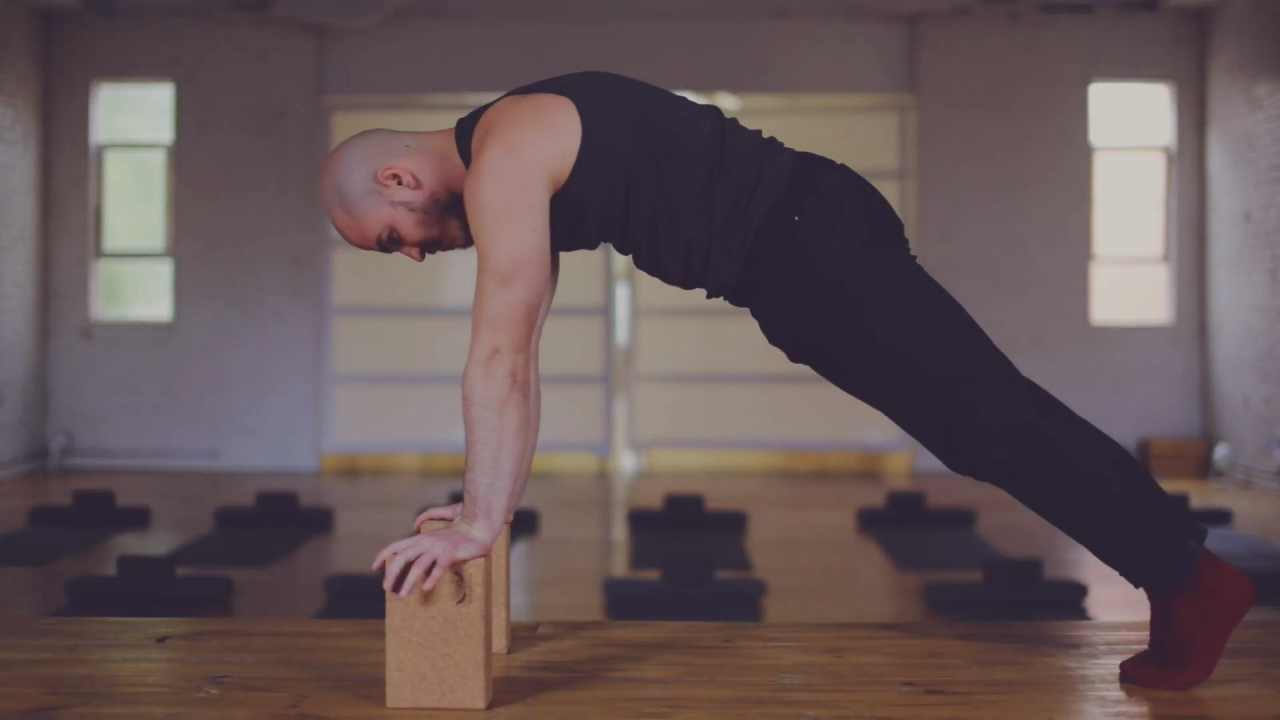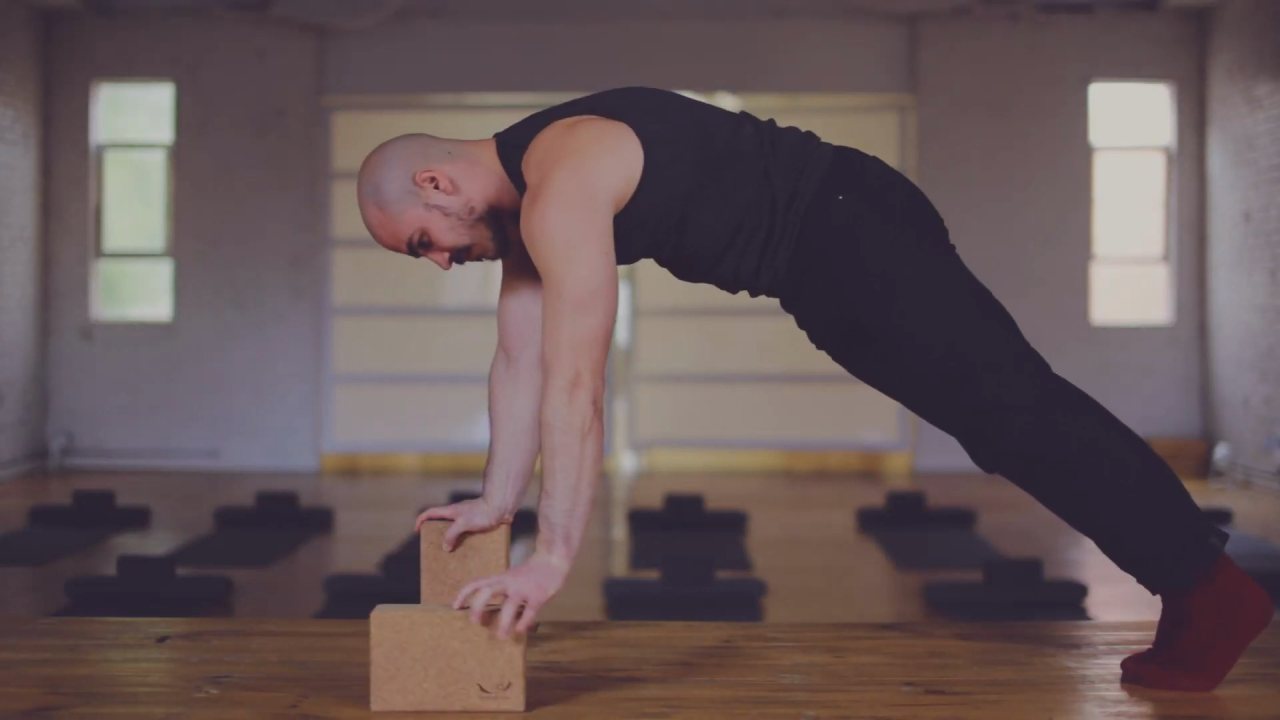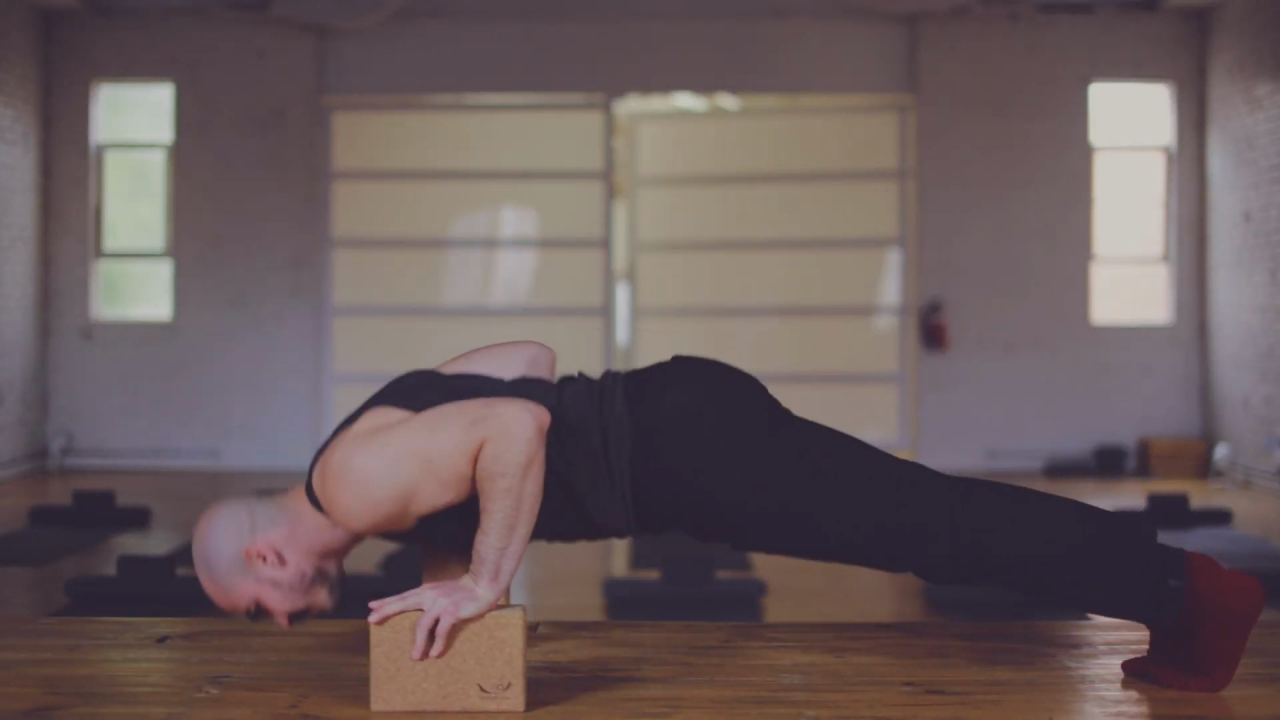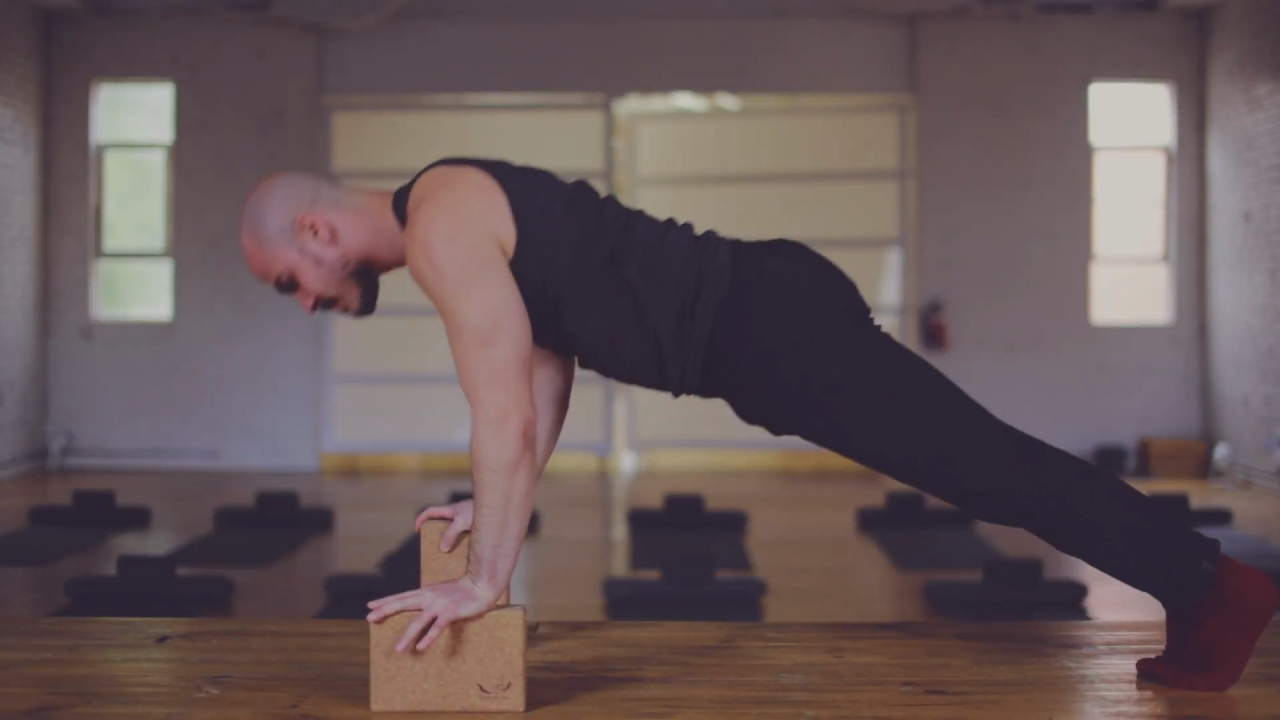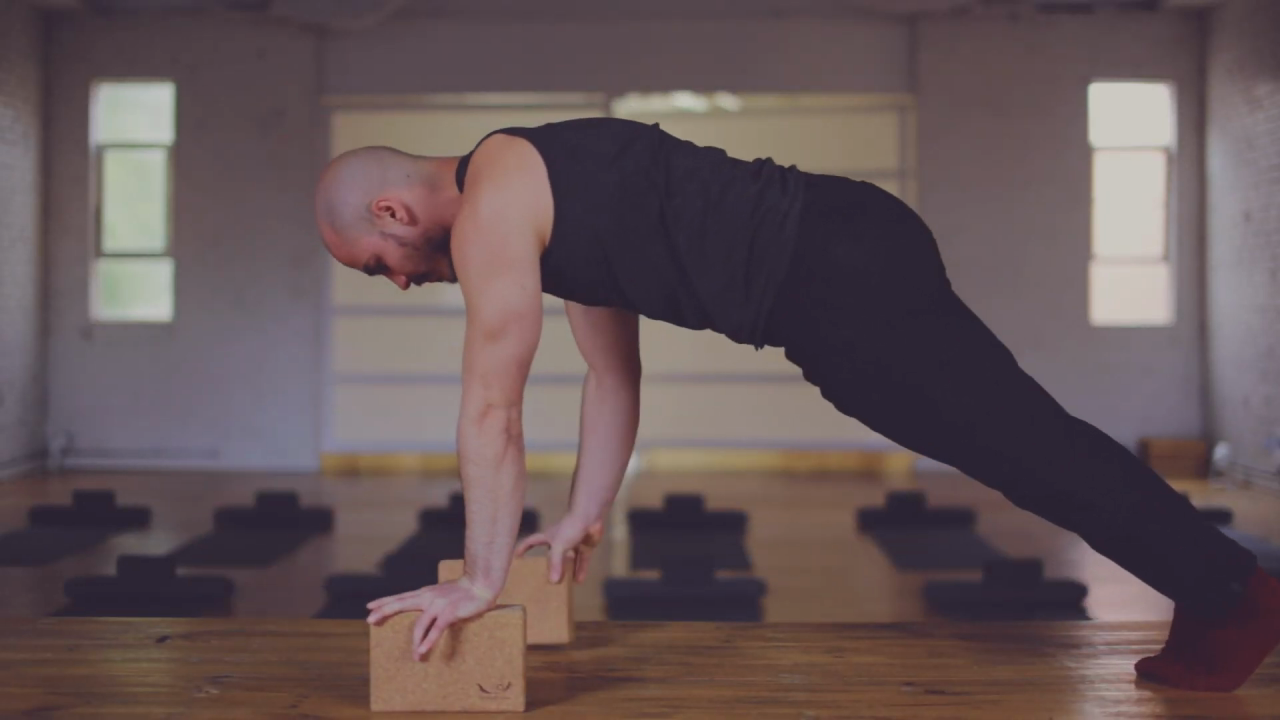
dt=1s
person 1, frame 1
left shoulder: (503, 161)
right shoulder: (507, 175)
left elbow: (497, 357)
right elbow: (517, 355)
left wrist: (479, 524)
right wrist: (489, 503)
left hip: (808, 240)
right hip: (792, 248)
left knee: (990, 419)
right knee: (981, 421)
left ankle: (1190, 578)
right ankle: (1177, 577)
person 1, frame 2
left shoulder: (560, 188)
right shoulder: (519, 194)
left elbow: (574, 383)
right elbow: (520, 358)
left wrist: (553, 557)
right wrist: (496, 500)
left hip: (852, 229)
right hip: (824, 256)
left knee: (1021, 414)
right knee: (1008, 421)
right ankle: (1193, 588)
person 1, frame 3
left shoulder: (352, 476)
right shoulder: (373, 441)
left elbow: (521, 426)
right elbow: (533, 358)
left wrist: (484, 582)
left hip: (689, 454)
right hip: (681, 418)
left knee: (942, 531)
right knee: (941, 519)
left ankle: (1191, 595)
right ankle: (1172, 589)
person 1, frame 4
left shoulder: (440, 227)
right shoulder: (451, 211)
left elbow: (501, 410)
right elbow: (546, 364)
left wrist: (483, 577)
right wrist: (502, 499)
left hip: (765, 325)
right hip: (759, 311)
left knee: (984, 469)
right knee: (982, 463)
person 1, frame 5
left shoulder: (491, 205)
right shoulder: (541, 194)
left elbow: (490, 407)
right elbow: (614, 372)
left wrist: (481, 577)
right wrist: (583, 519)
left hip: (836, 278)
right hip: (843, 246)
left knee: (1028, 453)
right knee: (1029, 444)
